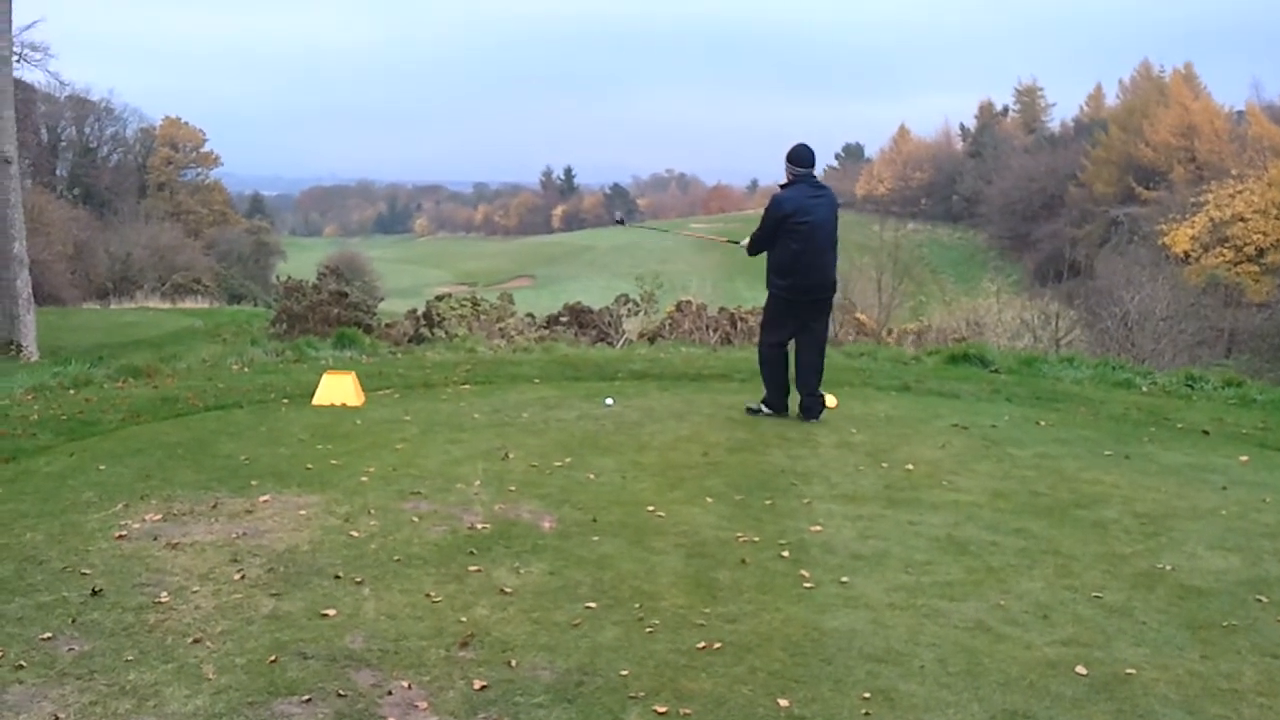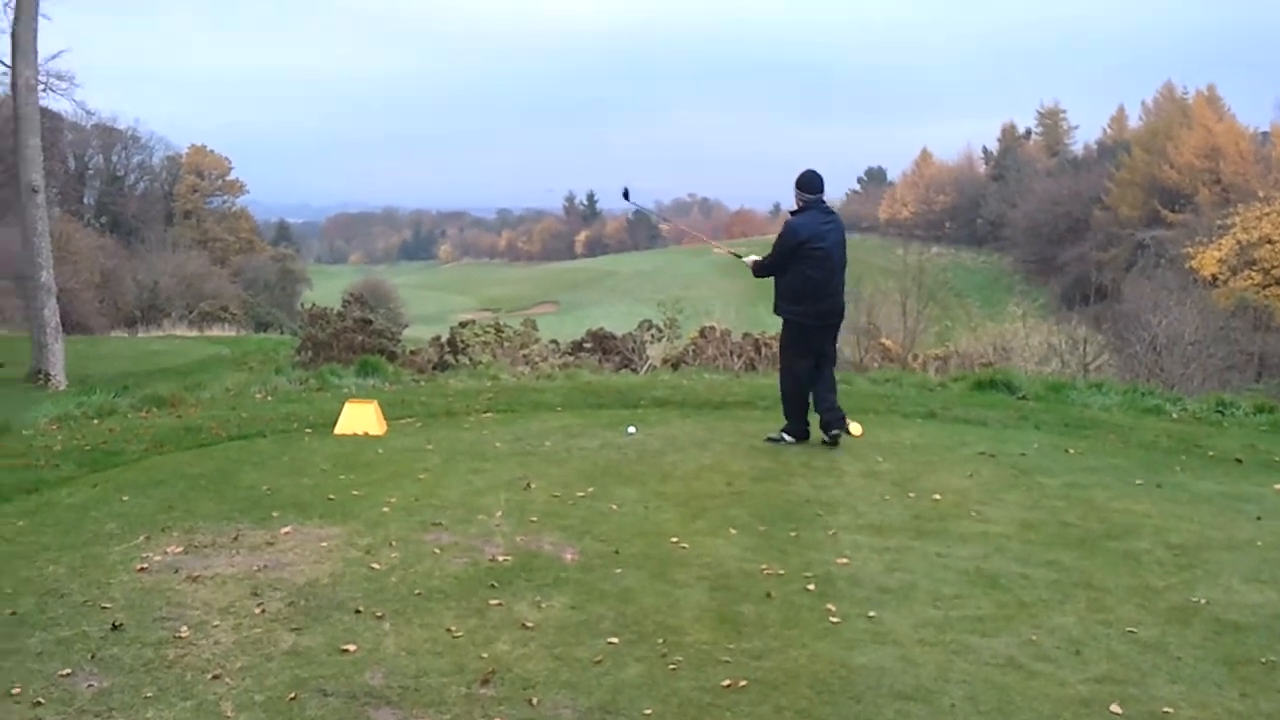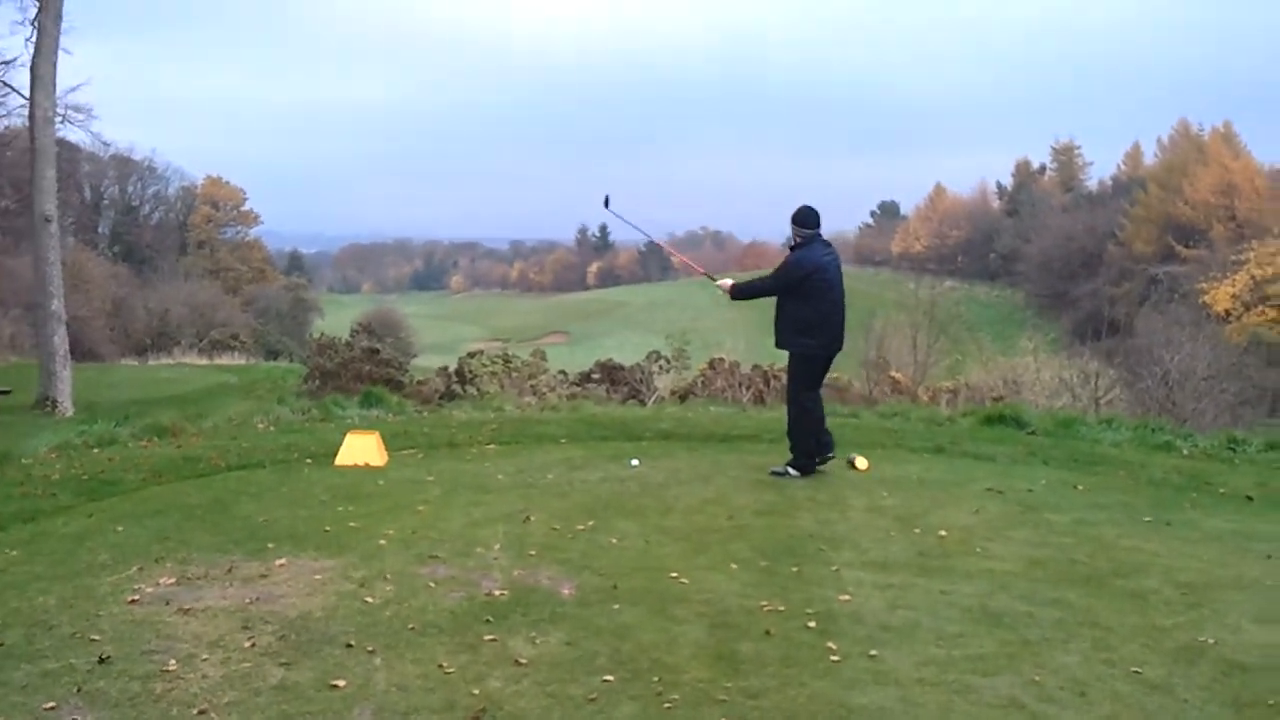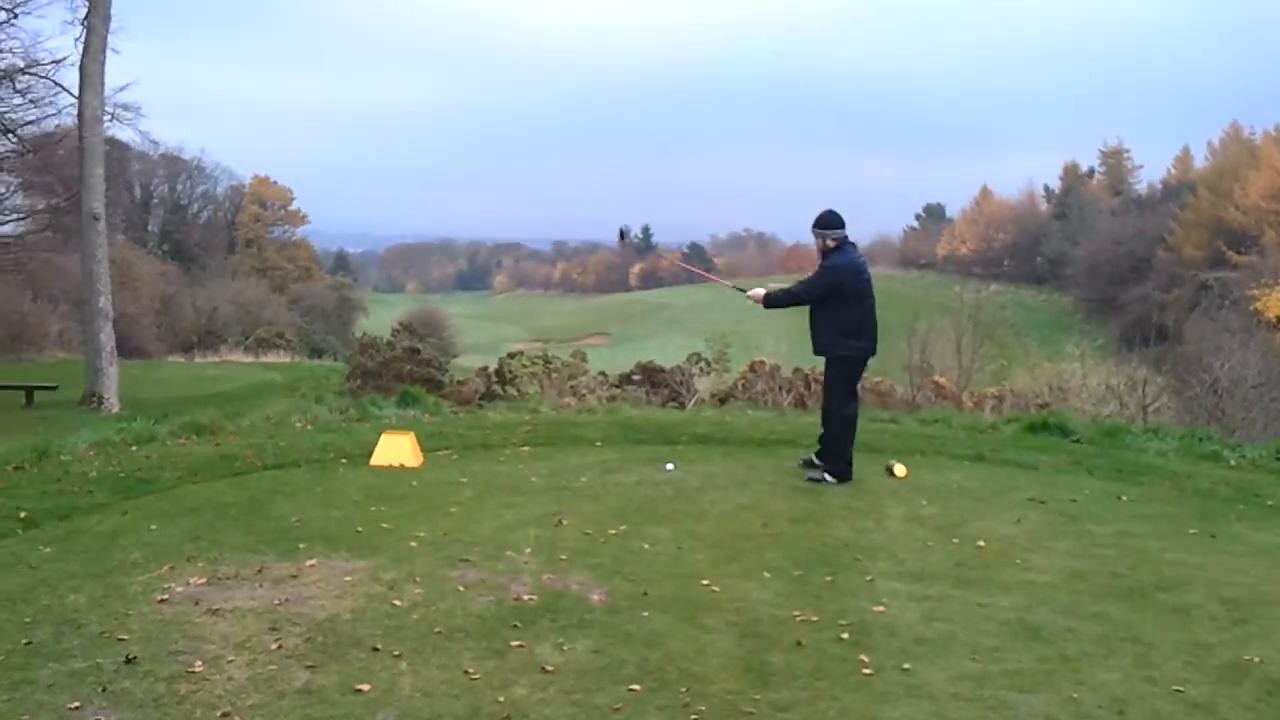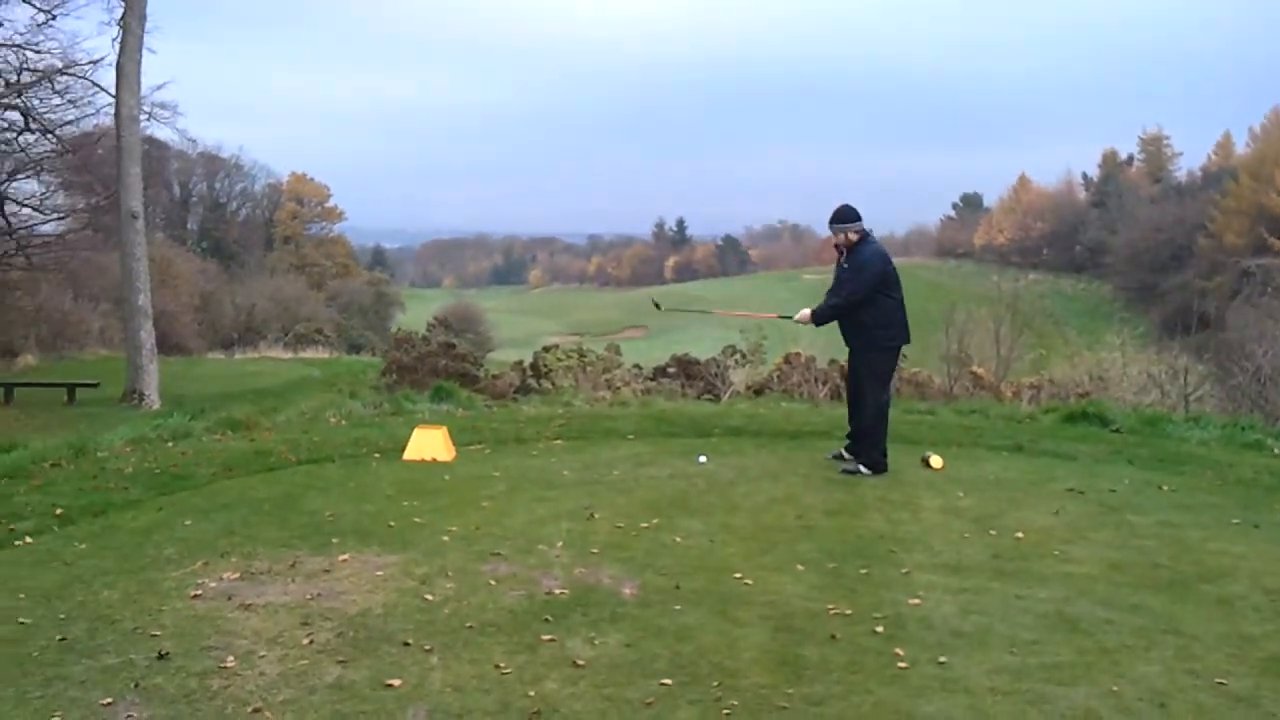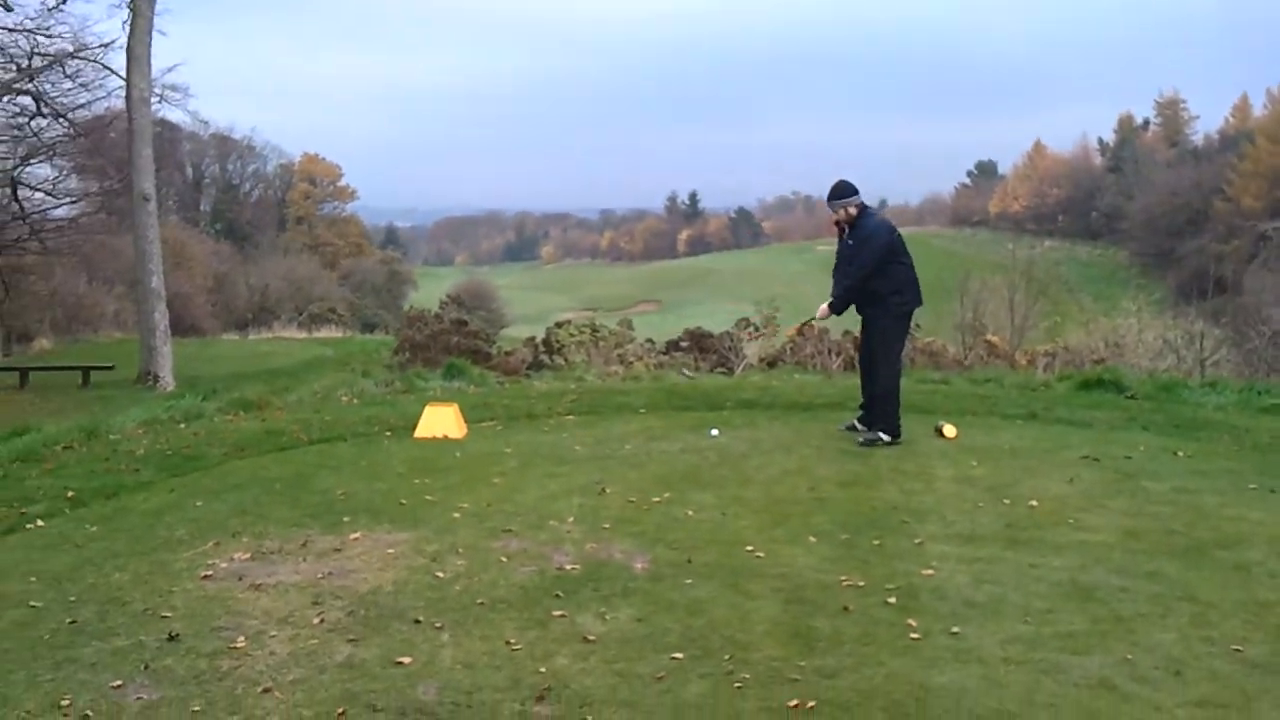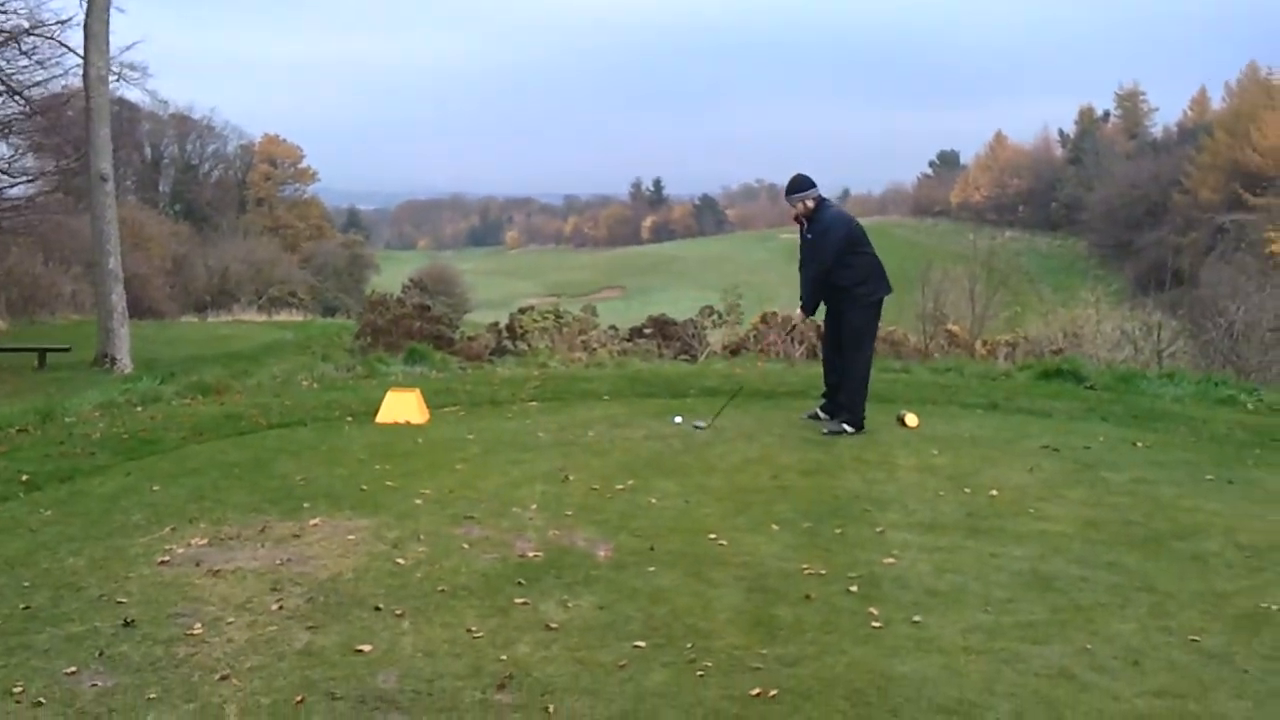
dt=0.2s
person 1, frame 1
left shoulder: (783, 200)
right shoulder: (828, 198)
left elbow: (762, 239)
left wrist: (750, 245)
right wrist: (758, 241)
left hip: (788, 285)
right hip: (821, 284)
left knee: (772, 341)
right knee: (813, 344)
left ankle: (775, 402)
right ankle: (811, 406)
person 1, frame 2
left shoulder: (797, 226)
right shoulder: (835, 222)
left elbow: (774, 263)
left wrist: (755, 264)
right wrist: (766, 260)
left hip: (802, 310)
right hip: (830, 309)
left knee: (795, 368)
right knee: (824, 366)
left ankle: (797, 429)
right ankle: (833, 423)
person 1, frame 3
left shoulder: (803, 260)
right shoulder: (824, 253)
left elbow: (771, 285)
right elbow: (779, 282)
left wrist: (734, 288)
right wrist: (741, 286)
left hip: (810, 341)
right hip: (824, 338)
left knee: (800, 398)
right knee: (808, 393)
left ankle: (802, 463)
right ankle: (822, 446)
person 1, frame 4
left shoulder: (842, 264)
right shoulder: (839, 259)
left elbow: (806, 292)
right elbow: (811, 287)
left wrist: (768, 296)
right wrist: (773, 295)
left hip: (849, 345)
right hip: (845, 343)
left knee: (840, 403)
right knee: (834, 400)
left ankle: (838, 469)
right ankle: (826, 453)
person 1, frame 5
left shoulder: (871, 257)
right shoulder: (849, 254)
left elbow: (849, 297)
right elbow: (838, 291)
left wrist: (816, 314)
right wrist: (818, 312)
left hip: (881, 336)
right hip: (862, 334)
left knee: (873, 396)
right knee: (856, 391)
left ankle: (873, 461)
right ankle: (857, 447)
person 1, frame 6
left shoulder: (875, 229)
right shoulder: (849, 229)
left elbow: (859, 274)
right elbow: (843, 269)
left wrist: (834, 306)
right wrist: (834, 300)
left hip: (895, 303)
right hip: (874, 303)
left knee: (885, 363)
right knee: (869, 360)
left ankle: (888, 428)
right ankle: (870, 417)
person 1, frame 7
left shoulder: (832, 222)
right shoulder: (811, 221)
left elbow: (822, 269)
right elbow: (808, 266)
left wrist: (807, 307)
right wrist: (806, 301)
left hip: (863, 292)
right hip: (840, 293)
left knee: (855, 352)
right knee: (833, 348)
left ankle: (852, 419)
right ankle: (833, 406)
